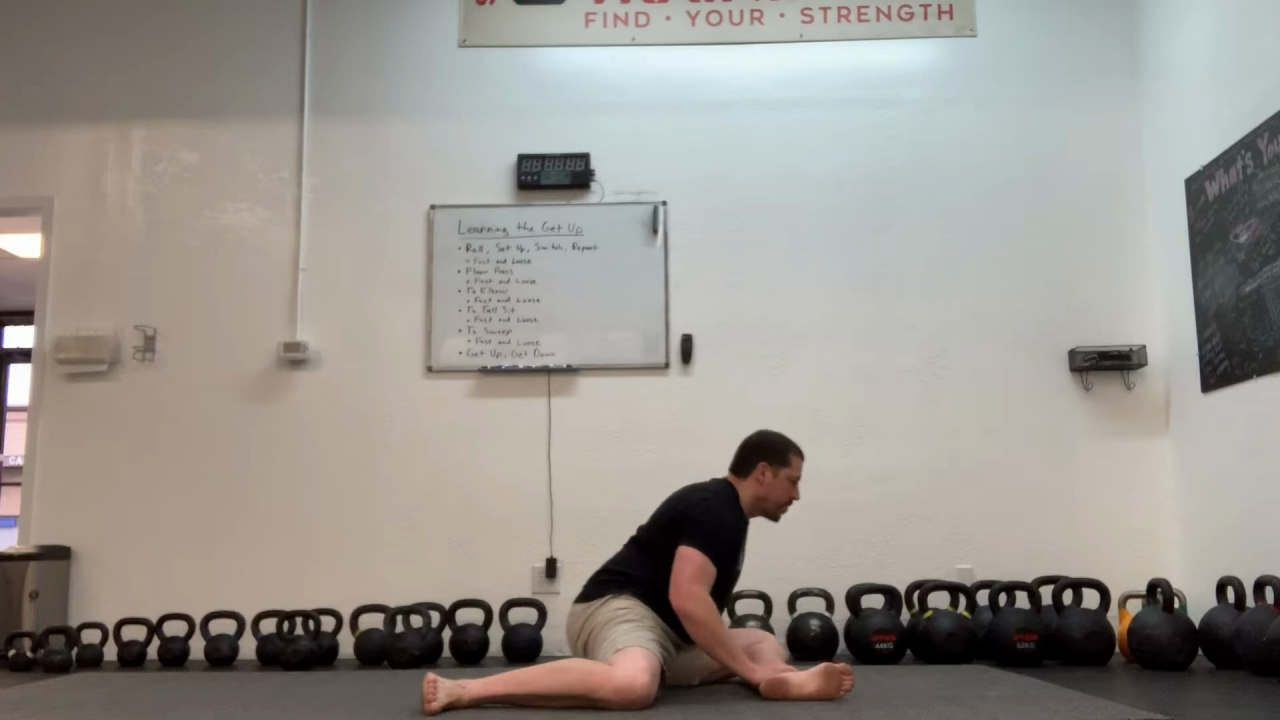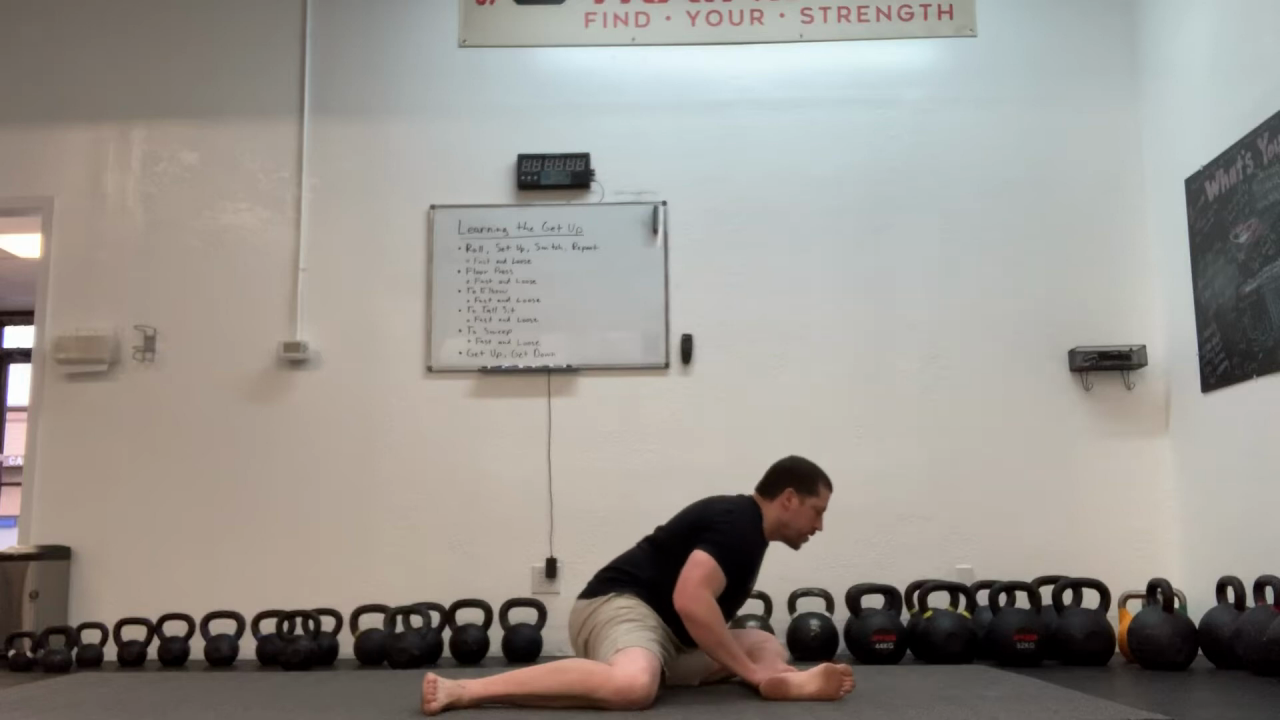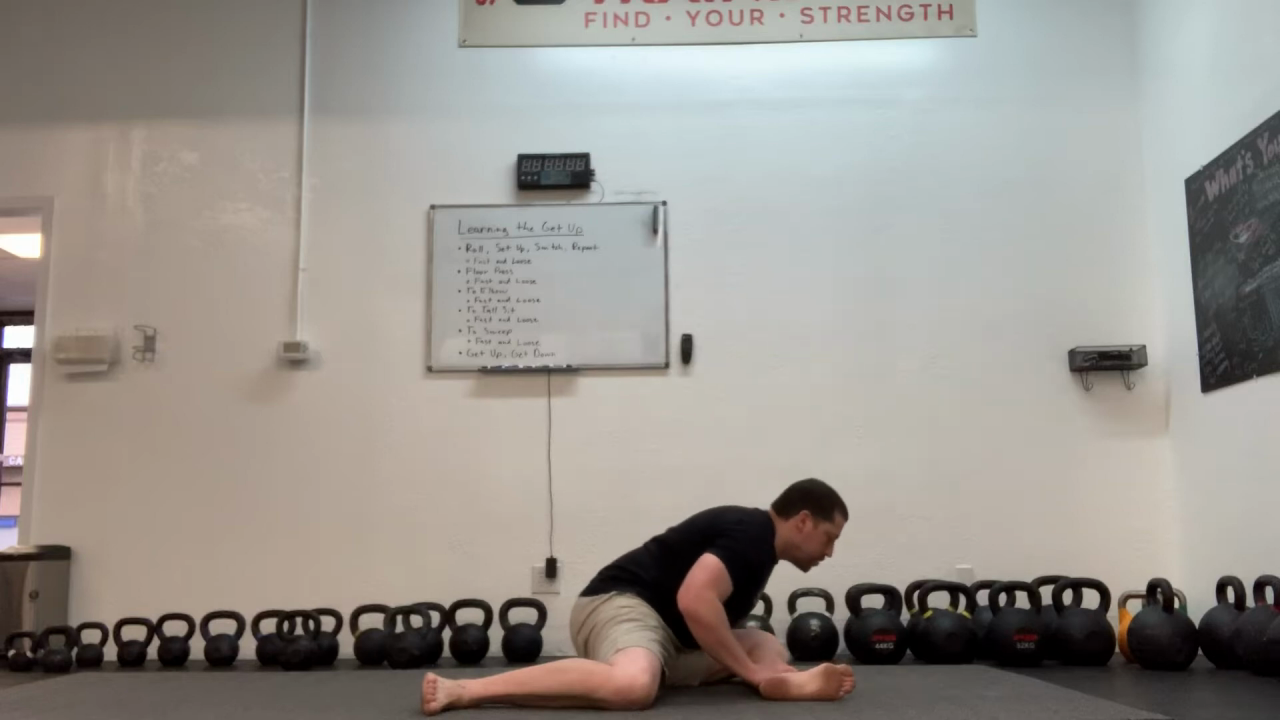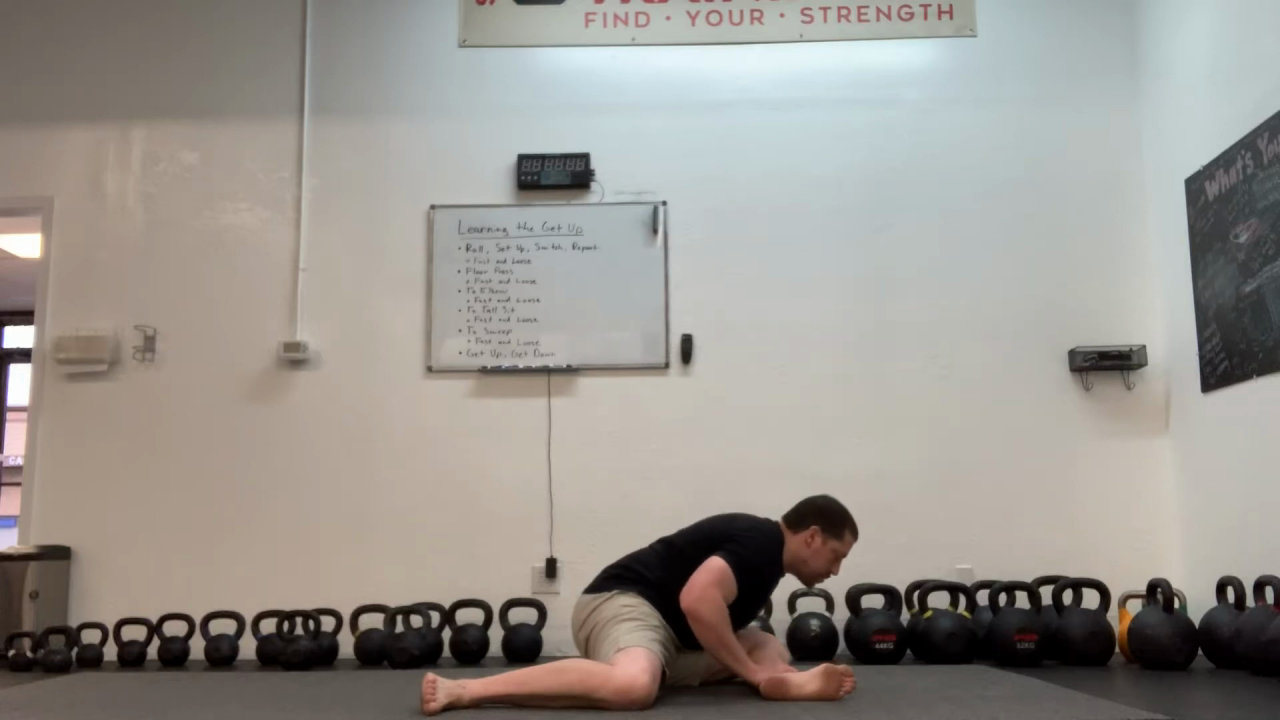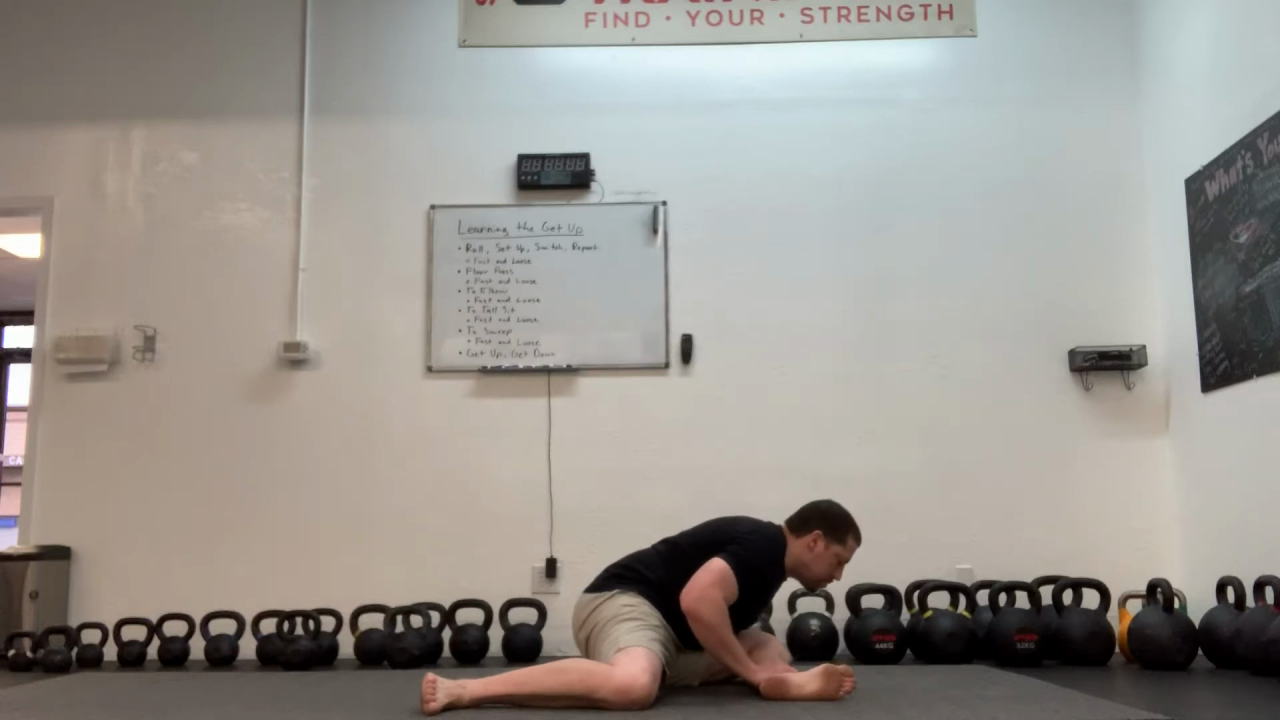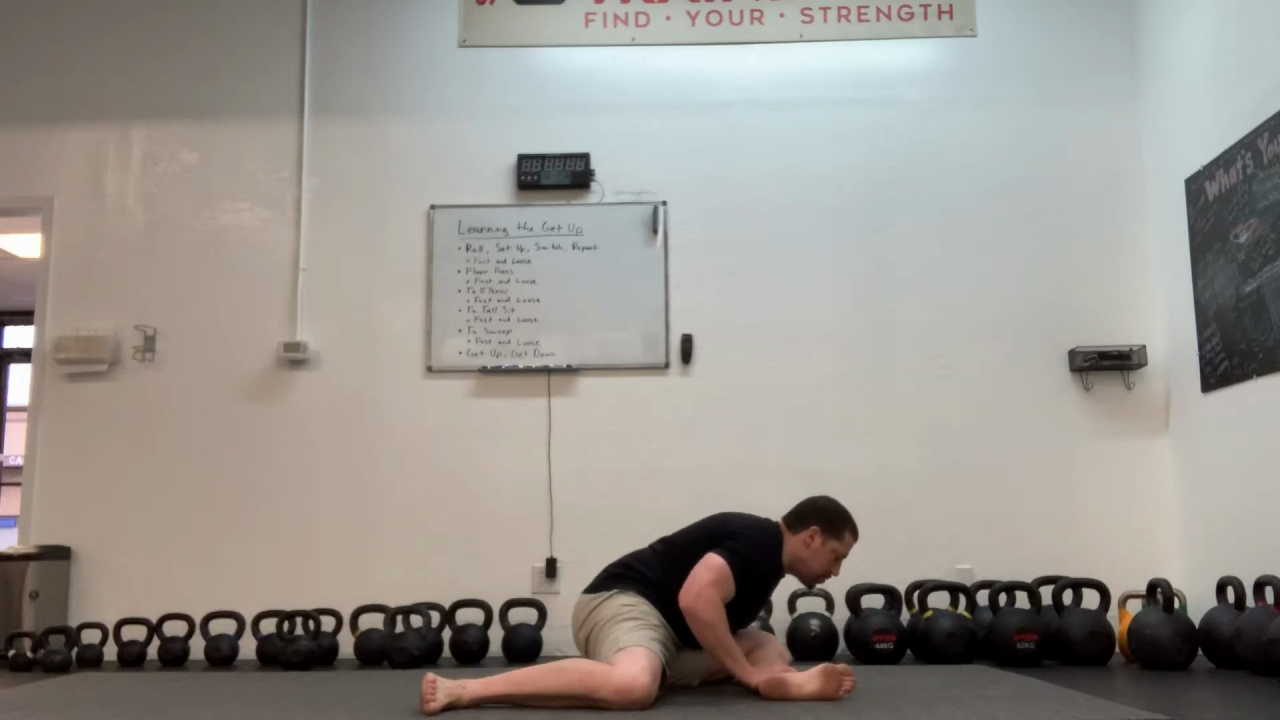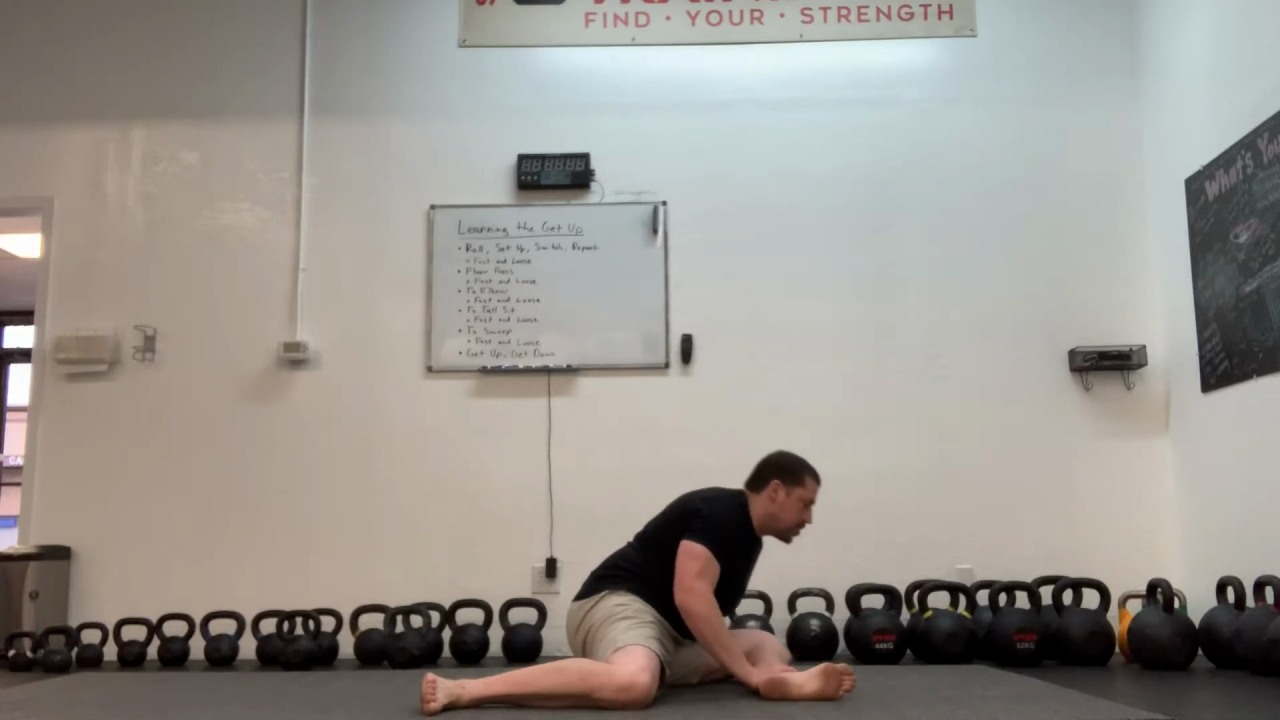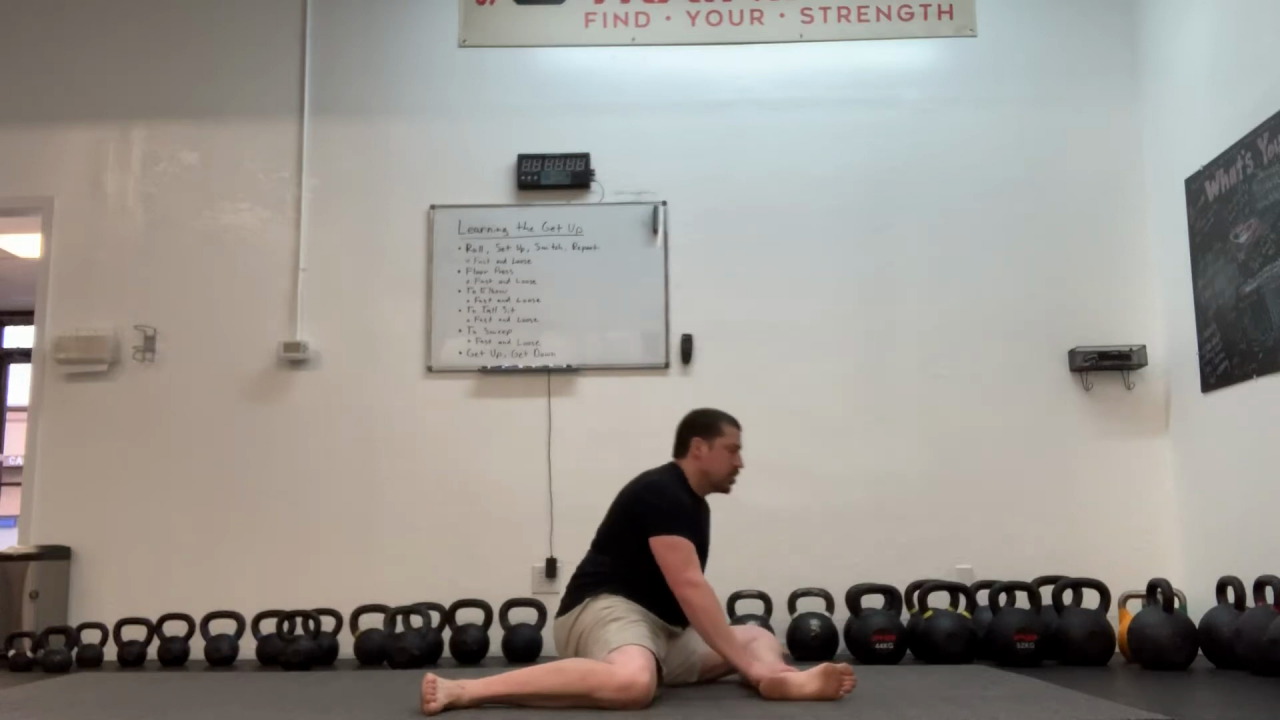
dt=0.4s
person 1, frame 1
left shoulder: (725, 510)
right shoulder: (714, 509)
left elbow: (695, 605)
right elbow: (687, 599)
left wrist: (762, 666)
right wrist: (752, 672)
right hip: (616, 609)
left knee: (766, 643)
right knee: (632, 685)
right ankle: (462, 690)
person 1, frame 2
left shoulder: (744, 526)
right shoulder: (736, 524)
left elbow: (703, 610)
right elbow: (691, 602)
right wrist: (753, 672)
right hip: (619, 606)
left knee: (767, 645)
right knee: (632, 685)
right ankle: (463, 690)
person 1, frame 3
left shoulder: (755, 539)
right shoulder: (751, 534)
right elbow: (695, 601)
left wrist: (766, 670)
right wrist: (752, 673)
right hip: (621, 604)
left knee: (769, 647)
right knee: (633, 685)
right ankle: (463, 690)
person 1, frame 4
left shoulder: (763, 550)
right shoulder: (761, 542)
right elbow: (697, 600)
left wrist: (769, 669)
right wrist: (753, 672)
right hip: (623, 603)
left knee: (772, 650)
right knee: (632, 685)
right ankle: (462, 689)
person 1, frame 5
left shoulder: (767, 555)
right shoulder: (763, 545)
right elbow: (697, 600)
left wrist: (769, 671)
right wrist: (752, 672)
right hip: (623, 602)
left knee: (772, 649)
right knee: (632, 686)
right ankle: (463, 690)
person 1, frame 6
left shoulder: (767, 556)
right shoulder: (758, 541)
right elbow: (696, 598)
left wrist: (770, 672)
right wrist: (749, 673)
right hip: (624, 602)
left knee: (772, 649)
right knee: (633, 685)
right ankle: (462, 690)
person 1, frame 7
left shoulder: (747, 534)
right shoulder: (720, 512)
right elbow: (691, 595)
right wrist: (748, 672)
right hip: (618, 604)
left knee: (769, 646)
right knee: (632, 684)
right ankle: (462, 690)
person 1, frame 8
left shoulder: (693, 502)
right shoulder: (662, 493)
left elbow: (686, 592)
right elbow: (688, 587)
right wrist: (748, 666)
right hip: (605, 610)
left knee: (760, 638)
right knee: (632, 683)
left ankle: (784, 681)
right ankle: (462, 690)
